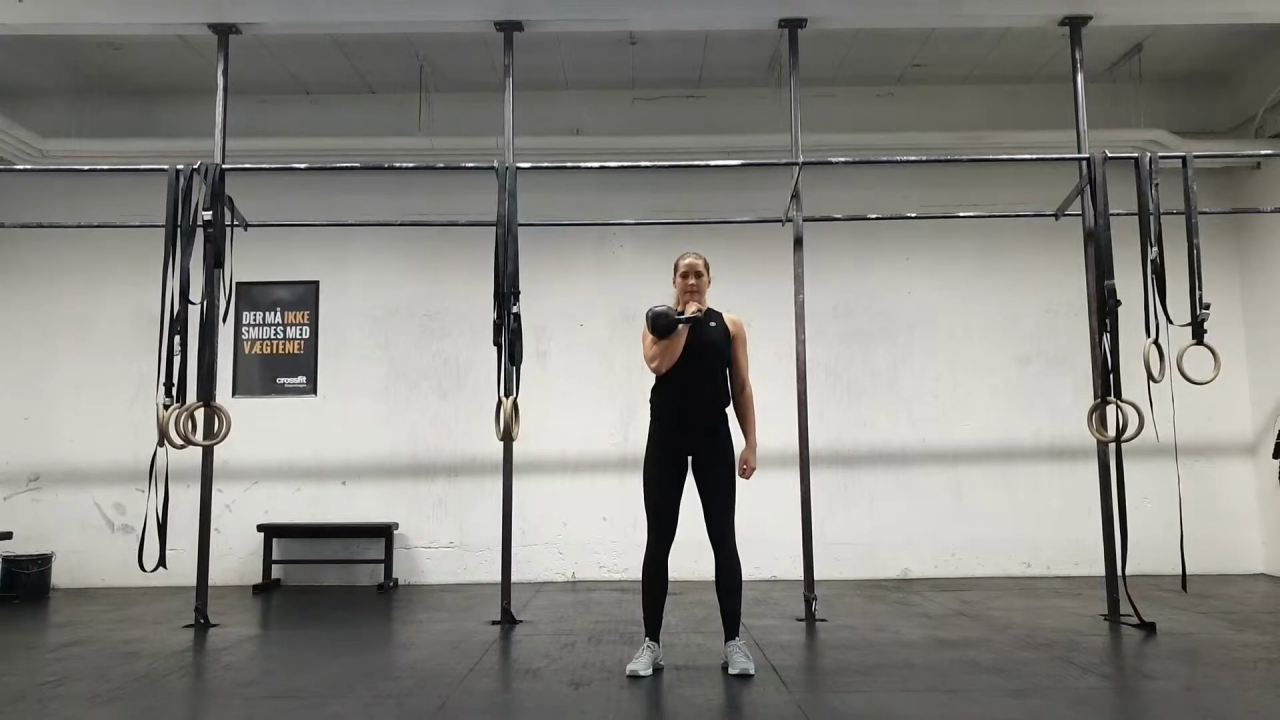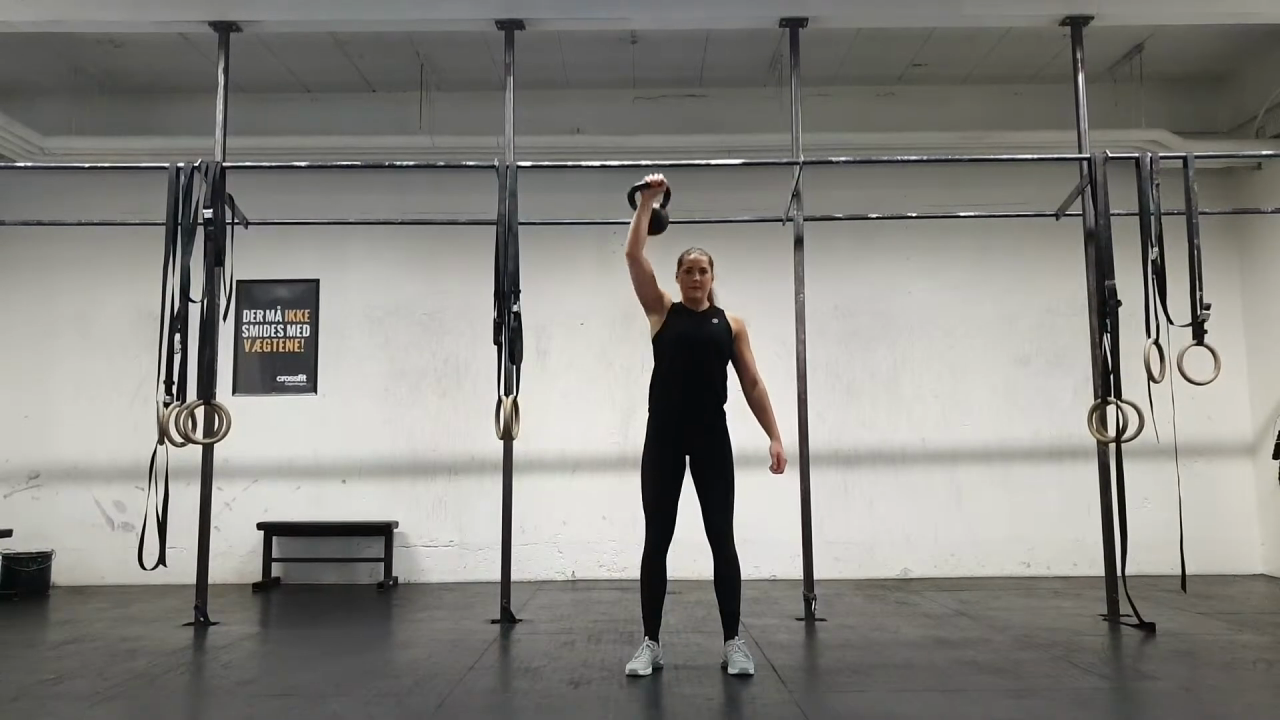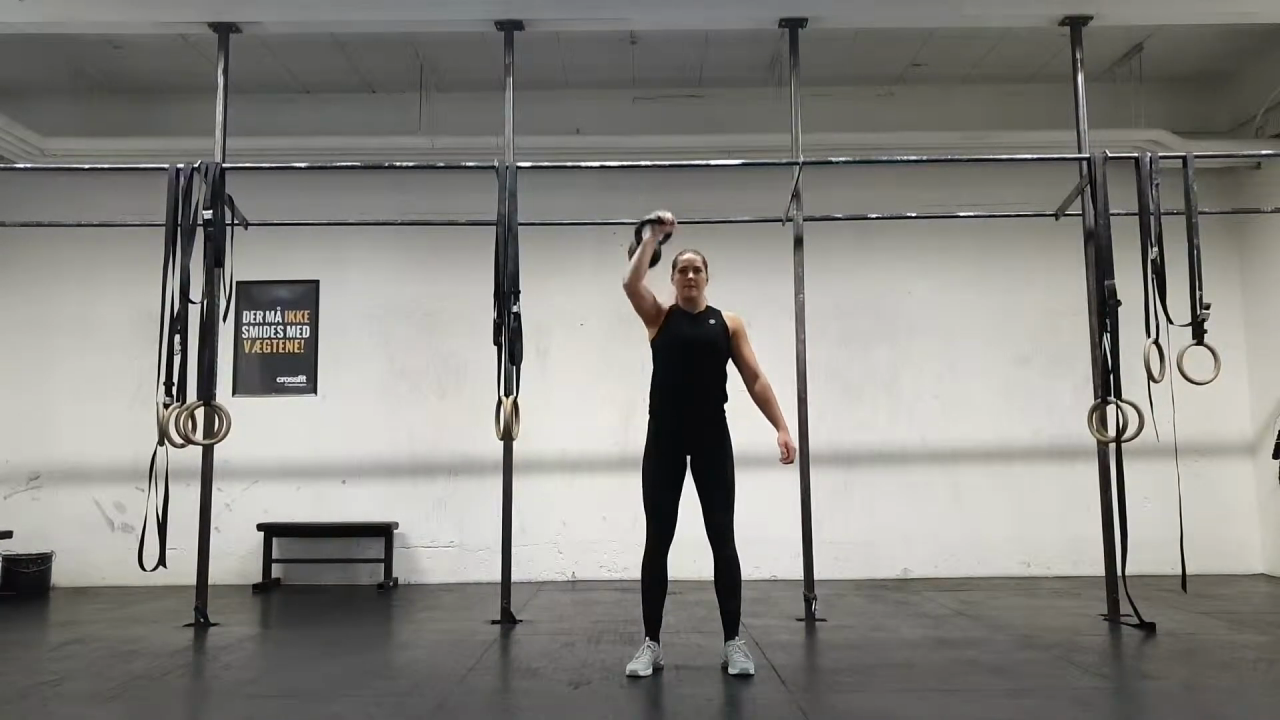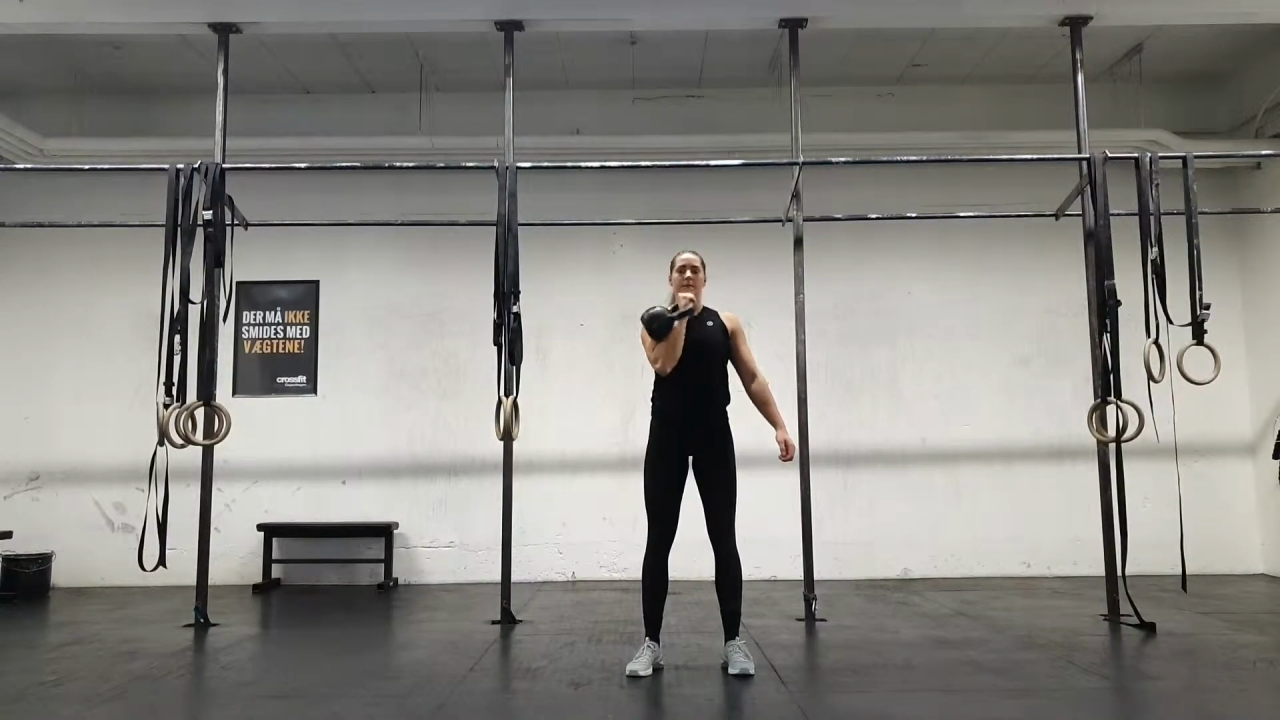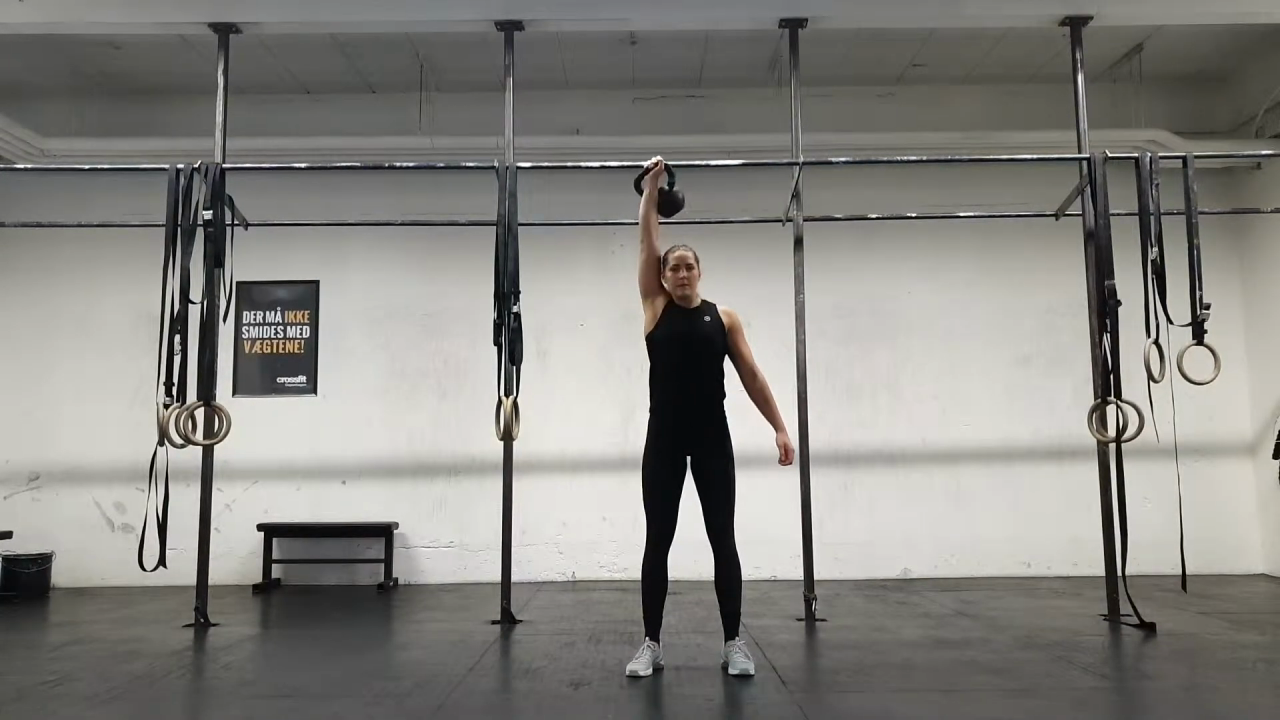
dt=1s
person 1, frame 1
left shoulder: (730, 324)
left elbow: (742, 387)
right elbow: (659, 364)
left wrist: (750, 442)
right wrist: (685, 321)
left hip: (714, 437)
right hip: (666, 436)
left knee: (724, 539)
right knee: (658, 540)
left ankle: (733, 642)
right ankle: (651, 643)
person 1, frame 2
left shoulder: (731, 323)
right shoulder: (662, 312)
left elbow: (752, 383)
right elbow: (633, 255)
left wrist: (774, 437)
right wrist: (646, 202)
left hip: (711, 438)
right hip: (664, 436)
left knee: (722, 539)
right knee: (656, 541)
left ankle: (733, 641)
right ankle: (650, 643)
person 1, frame 3
left shoulder: (728, 322)
right shoulder: (659, 316)
left elbow: (755, 378)
right elbow: (631, 284)
left wrist: (781, 426)
right wrist: (653, 236)
left hip: (711, 437)
right hip: (664, 437)
left knee: (722, 538)
right knee: (657, 540)
left ankle: (732, 642)
right ankle: (651, 643)
person 1, frame 4
left shoulder: (727, 322)
left elbow: (752, 378)
right elbow: (663, 366)
left wrist: (780, 426)
right wrist: (680, 317)
left hip: (714, 435)
right hip: (667, 435)
left knee: (724, 539)
right knee: (658, 540)
left ankle: (733, 642)
right ankle: (651, 643)
person 1, frame 5
left shoulder: (724, 317)
right shoulder: (655, 306)
left elbow: (751, 375)
right elbow: (647, 240)
left wrist: (780, 427)
right wrist: (651, 186)
left hip: (712, 436)
right hip: (664, 437)
left knee: (722, 539)
right knee: (657, 540)
left ankle: (733, 642)
right ankle: (651, 644)
